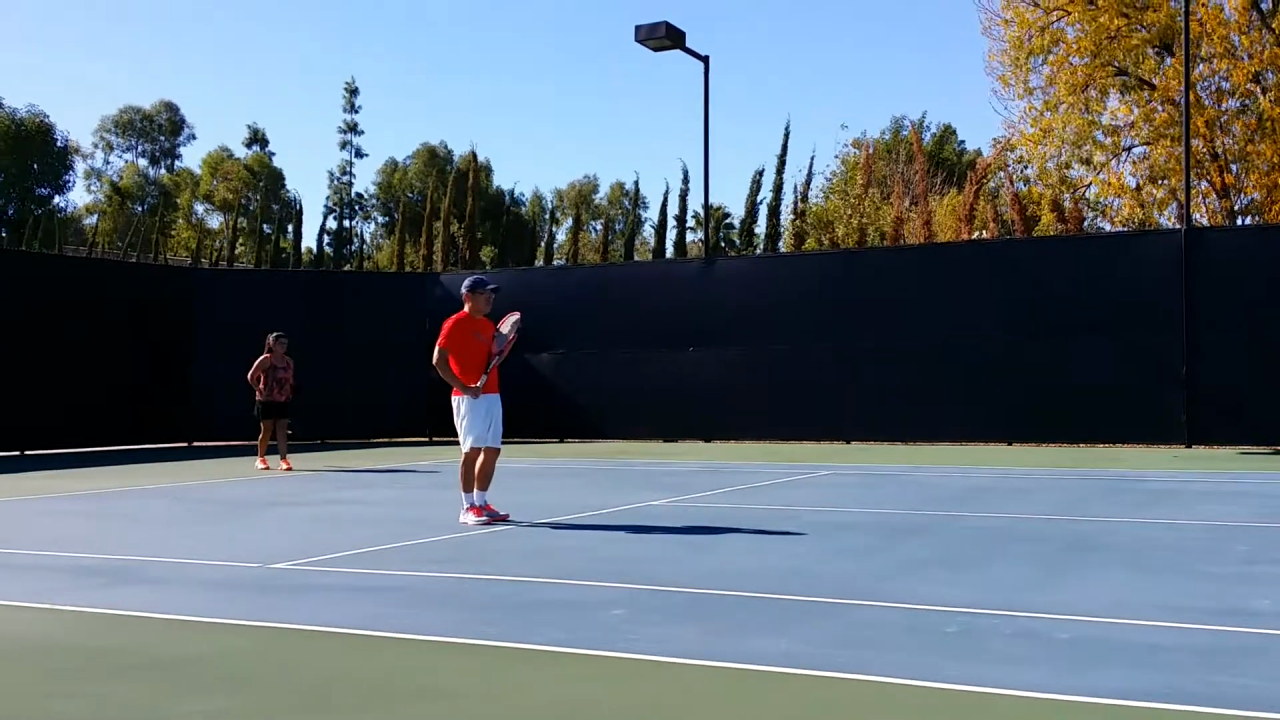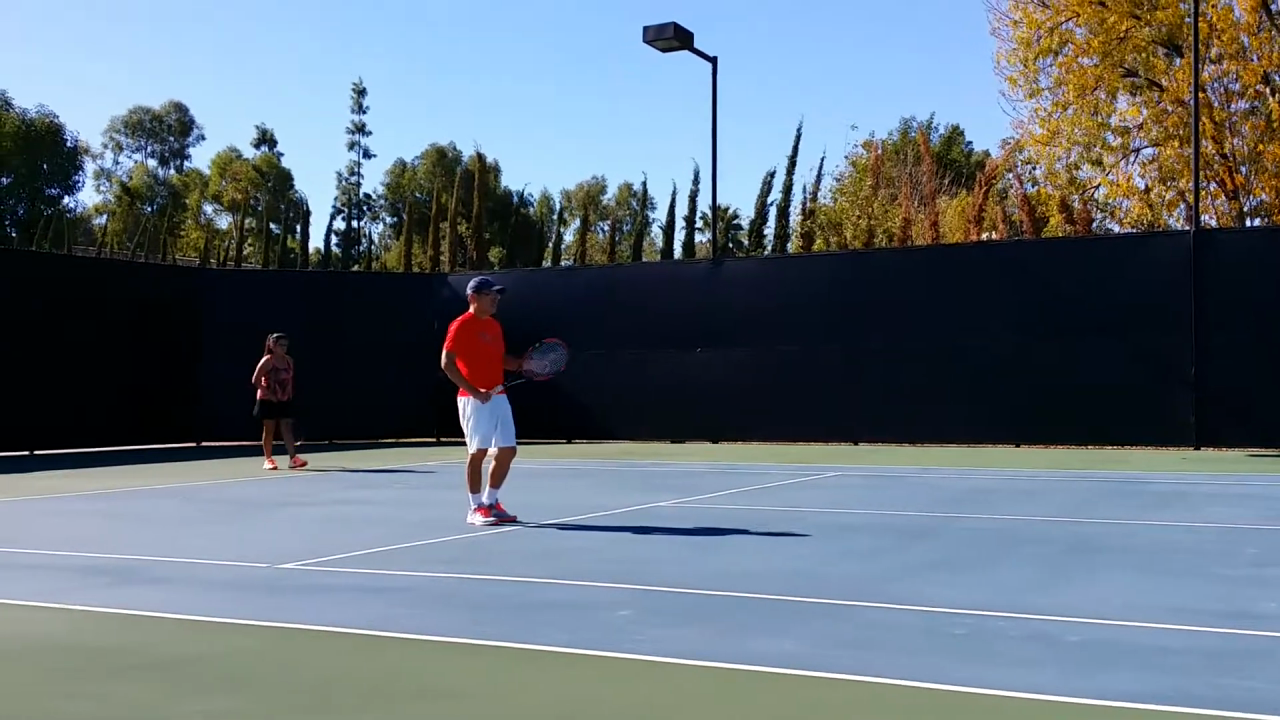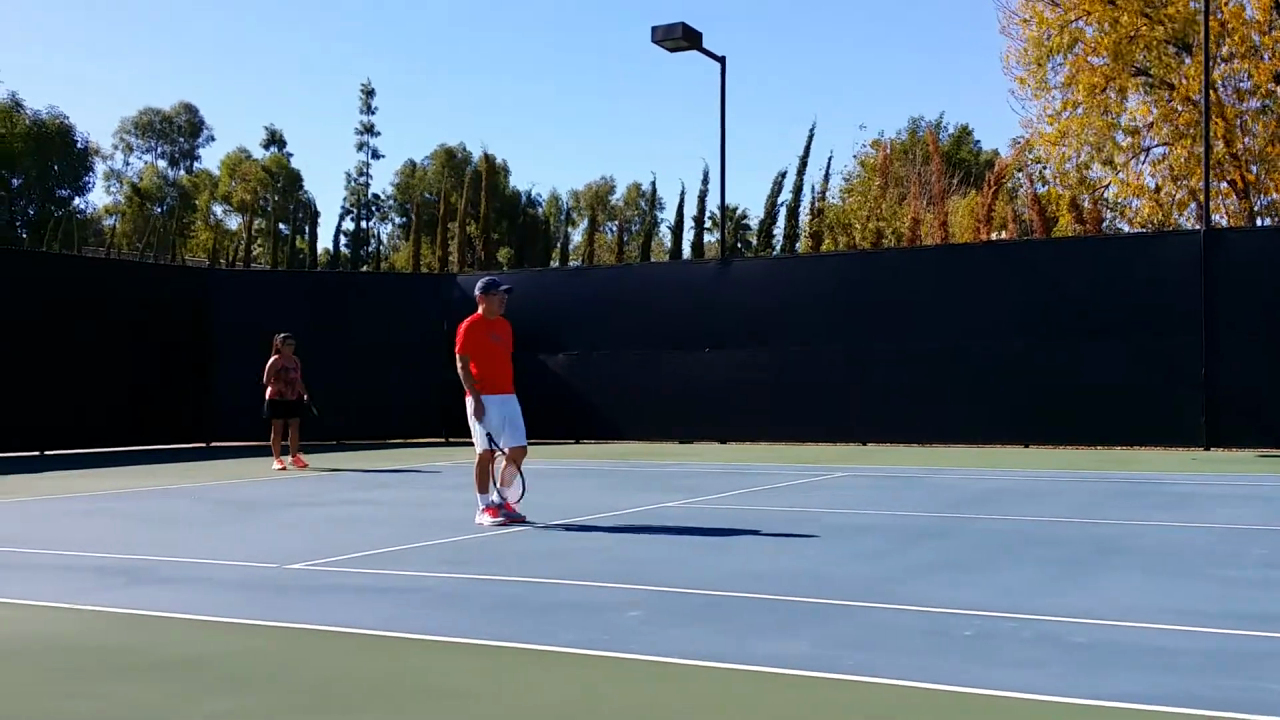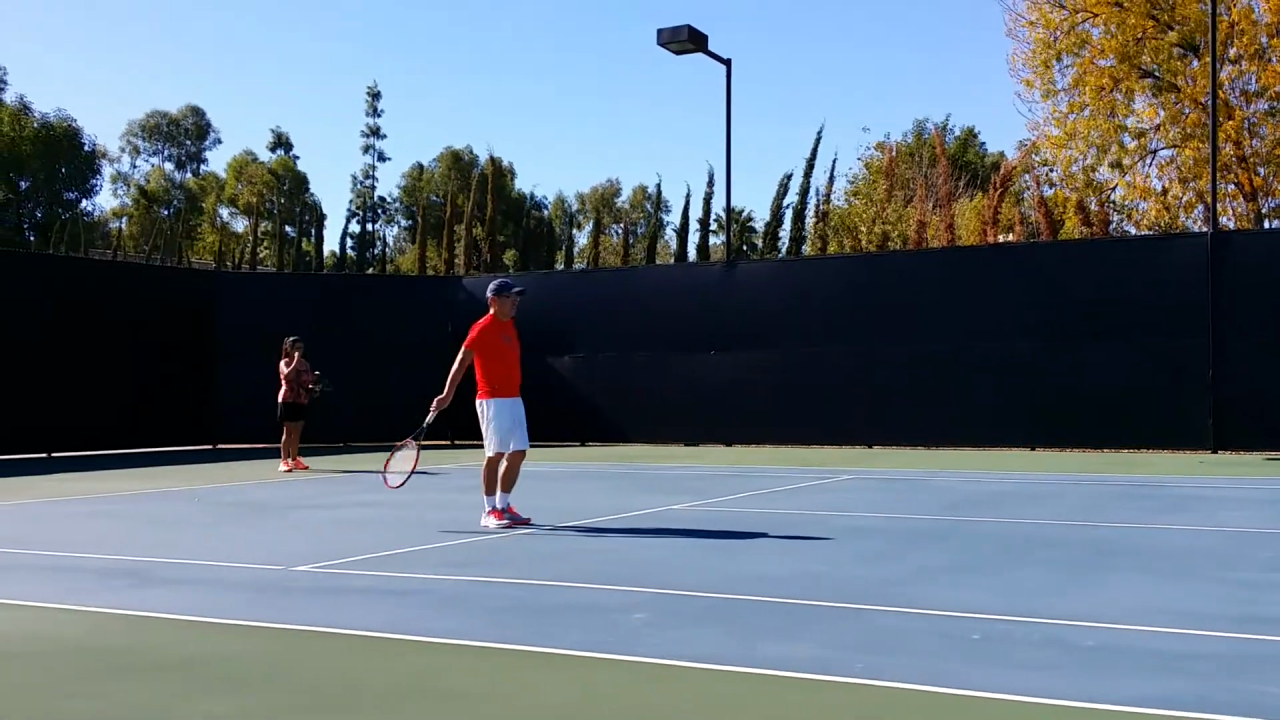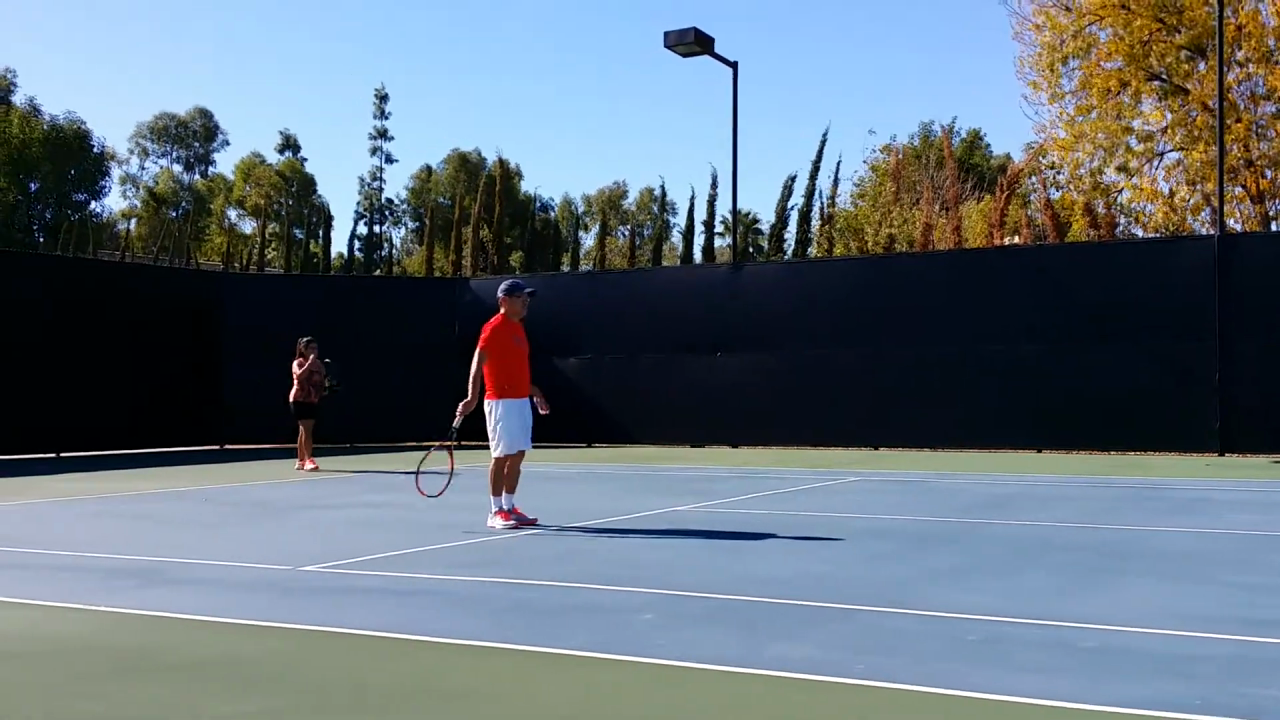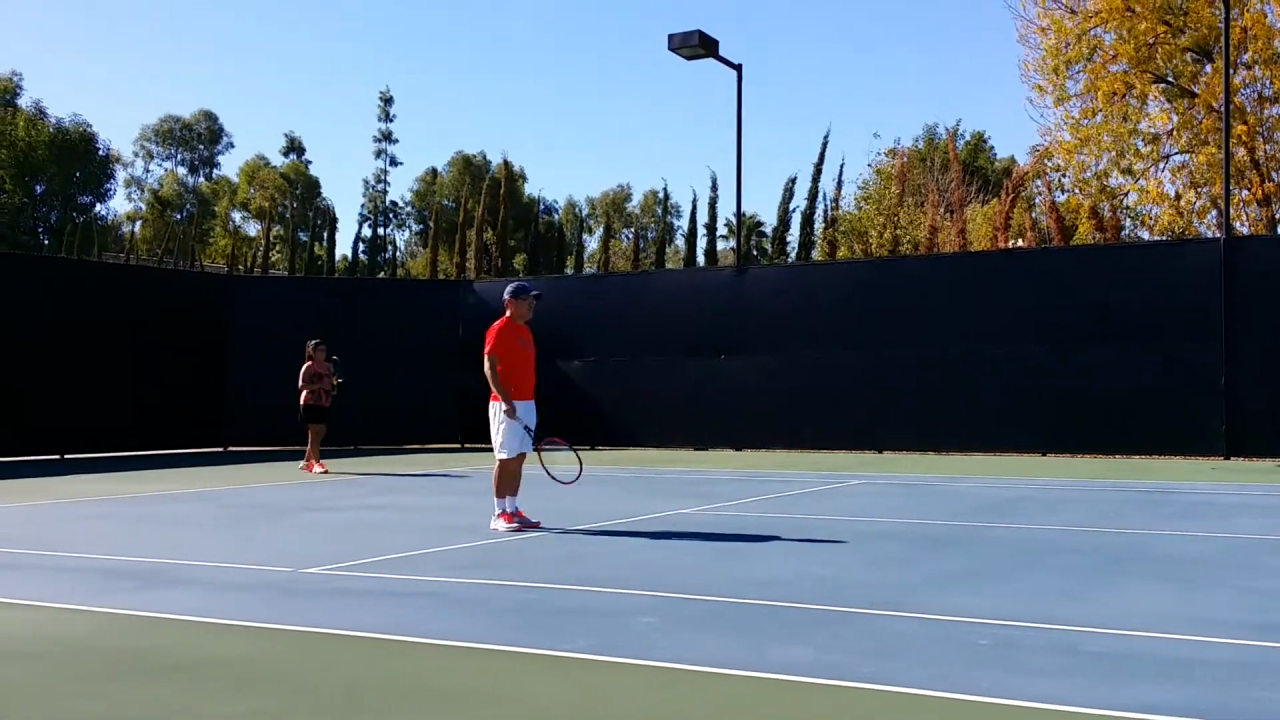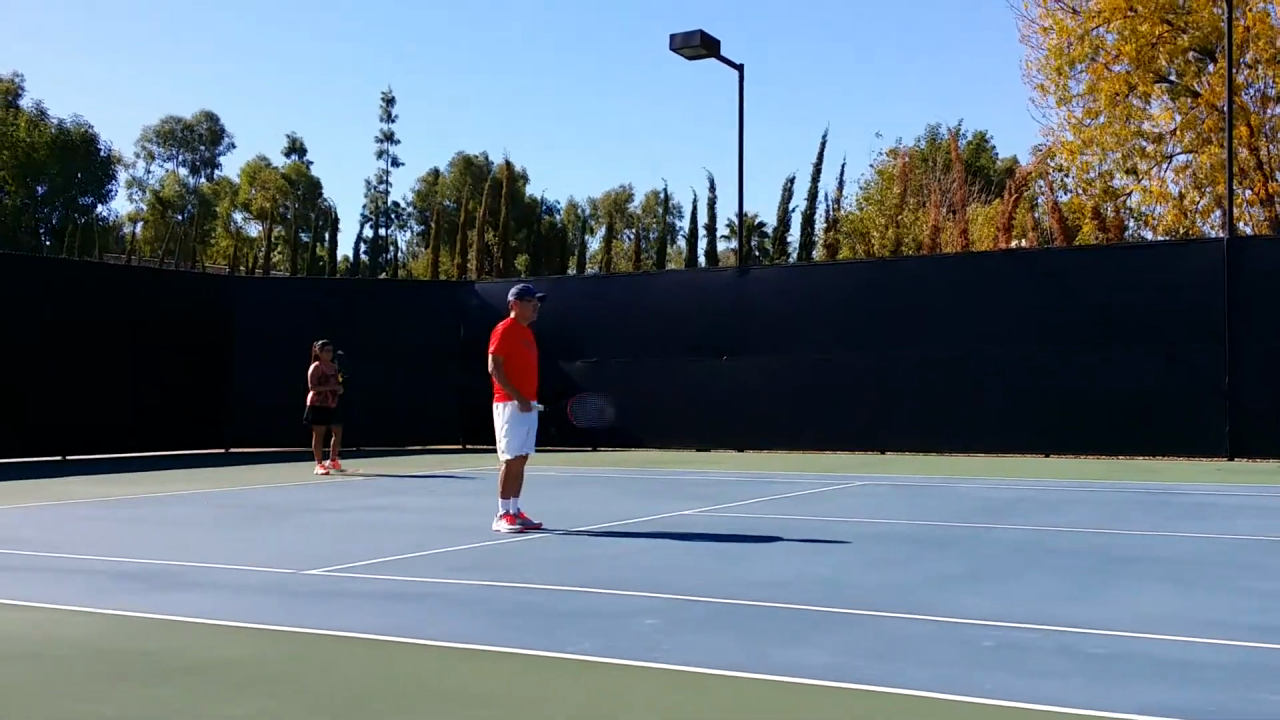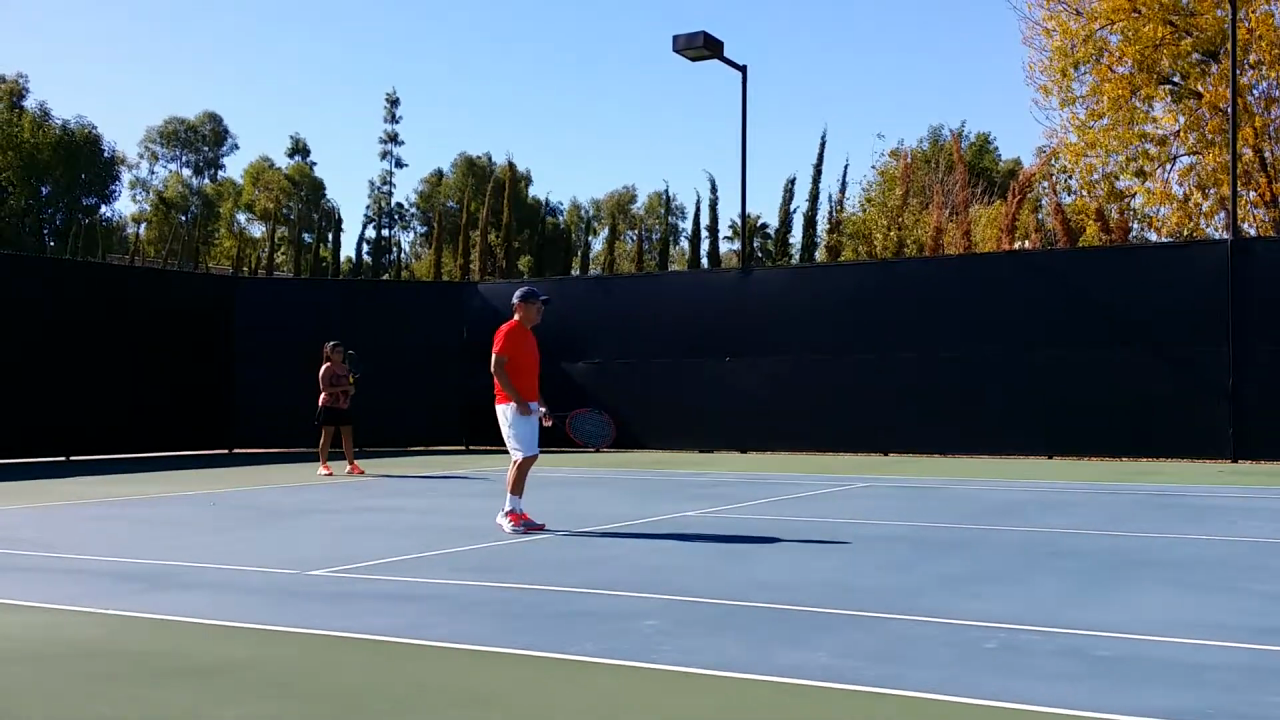
dt=0.3s
person 1, frame 1
left shoulder: (488, 325)
right shoulder: (456, 324)
right elbow: (439, 360)
right wrist: (463, 387)
left hip: (492, 396)
right hip: (469, 398)
left knee: (492, 452)
right knee: (472, 451)
left ankle: (481, 503)
right ankle: (468, 508)
person 1, frame 2
left shoulder: (495, 325)
right shoulder: (462, 325)
right elbow: (447, 363)
left wrist: (524, 364)
right wrist: (474, 390)
left hip: (498, 397)
right hip: (475, 399)
left knee: (507, 451)
right knee: (478, 452)
left ankle: (490, 501)
right ankle: (476, 507)
person 1, frame 3
left shoulder: (504, 325)
right shoulder: (470, 326)
right elbow: (462, 366)
right wrist: (477, 399)
left hip: (507, 398)
right hip: (484, 401)
left knee: (518, 450)
right knee: (486, 453)
left ankle: (499, 502)
right ankle: (484, 509)
person 1, frame 4
left shoulder: (509, 326)
right shoulder: (483, 328)
right elbow: (461, 361)
right wrist: (448, 395)
left hip: (514, 400)
right hip: (493, 401)
left knee: (518, 454)
right knee: (495, 455)
left ankle: (503, 507)
right ankle: (490, 511)
person 1, frame 5
left shoulder: (518, 327)
right shoulder: (495, 327)
right elbow: (478, 362)
left wrist: (536, 393)
right wrist: (473, 397)
left hip: (521, 400)
right hip: (502, 401)
left knee: (517, 455)
right knee: (502, 455)
left ankle: (509, 507)
right ankle: (496, 512)
person 1, frame 6
left shoulder: (525, 331)
right shoulder: (499, 330)
right elbow: (489, 367)
right wrist: (506, 401)
left hip: (527, 403)
right hip: (508, 405)
left knee: (519, 458)
right knee: (506, 458)
left ankle: (512, 511)
right ankle: (499, 515)
person 1, frame 7
left shoulder: (527, 332)
right shoulder: (504, 330)
right elbow: (494, 368)
right wrist: (517, 398)
left hip: (528, 405)
right hip: (511, 404)
left knee: (521, 460)
right knee: (510, 460)
left ankle: (514, 512)
right ankle: (502, 516)
person 1, frame 8
left shoulder: (529, 335)
right shoulder: (508, 331)
right elbow: (497, 368)
left wrist: (540, 404)
right wrist: (518, 401)
left hip: (528, 407)
right hip: (512, 406)
left knee: (523, 459)
right knee: (527, 456)
left ankle: (516, 512)
right ankle: (507, 511)
